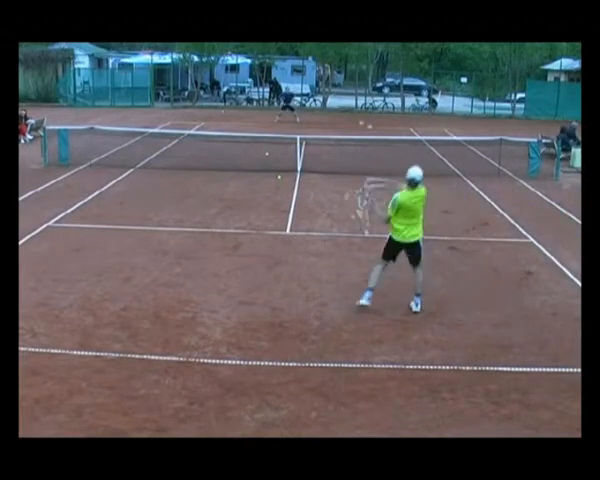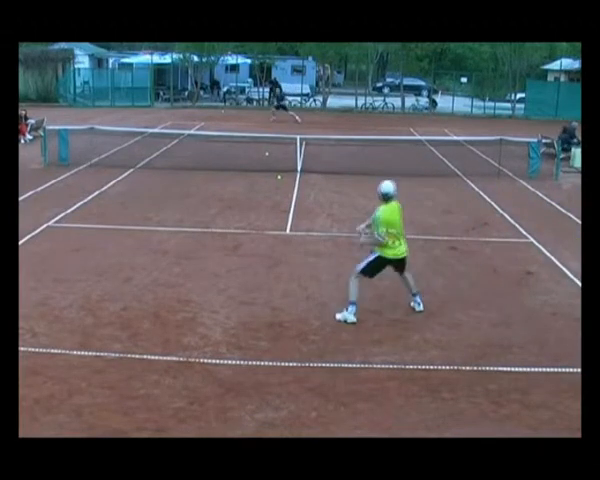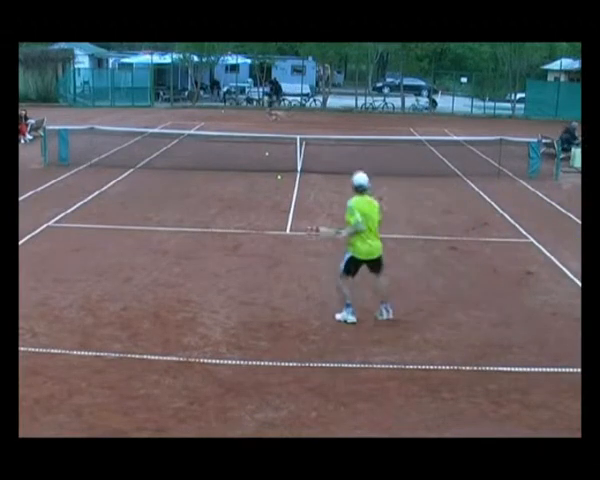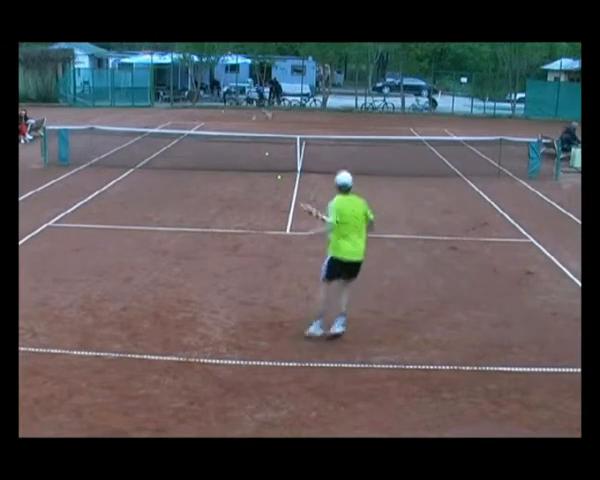
dt=0.2s
person 1, frame 1
left shoulder: (399, 196)
right shoulder: (422, 191)
left elbow: (387, 219)
left hip: (398, 237)
right hip: (415, 238)
left knee: (381, 264)
right knee: (417, 268)
left ankle: (367, 296)
right ankle: (417, 302)
person 1, frame 2
left shoulder: (380, 213)
right shoulder: (396, 206)
left elbow: (380, 240)
left wrist: (365, 240)
right wrist: (364, 226)
left hip: (384, 253)
right hip: (400, 251)
left knee: (355, 277)
right knee: (404, 273)
left ankle: (350, 312)
right ankle: (417, 302)
person 1, frame 3
left shoulder: (352, 203)
right shoulder: (374, 203)
left elbow: (359, 226)
left wrist: (345, 234)
left hip: (357, 251)
right hip: (374, 250)
left knee: (344, 279)
right knee: (379, 275)
left ankle: (349, 312)
right ankle: (385, 308)
person 1, frame 4
left shoulder: (335, 203)
right shoulder: (361, 203)
left elbow: (331, 225)
right elbow: (371, 224)
left hip: (339, 252)
right hip: (357, 254)
left knee: (325, 286)
right knee: (346, 285)
left ankle: (318, 325)
right ankle: (339, 324)
